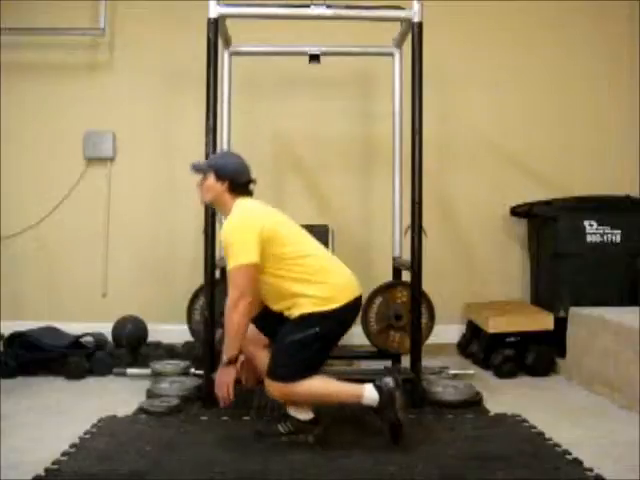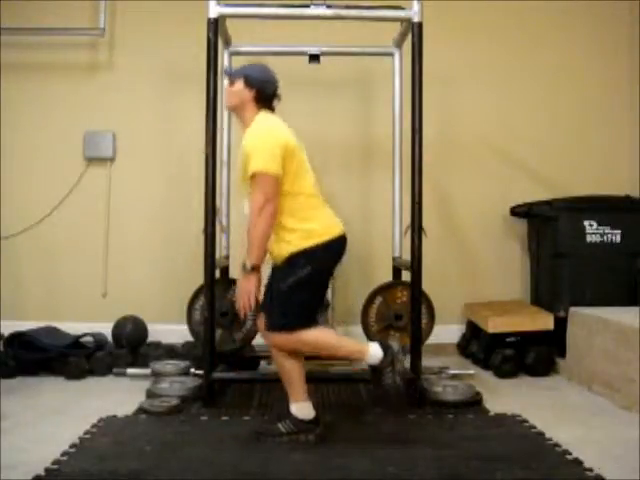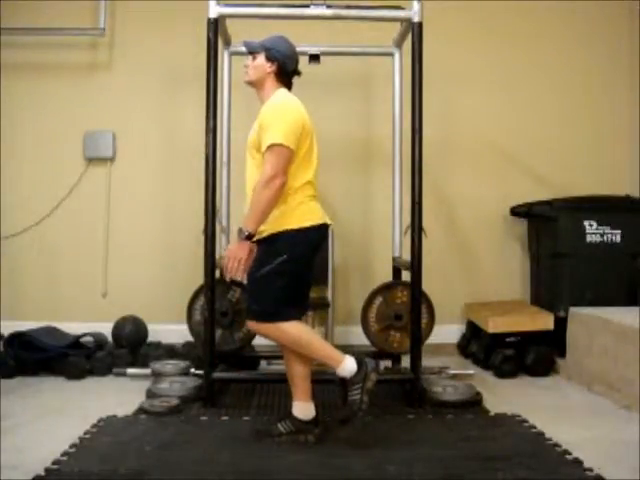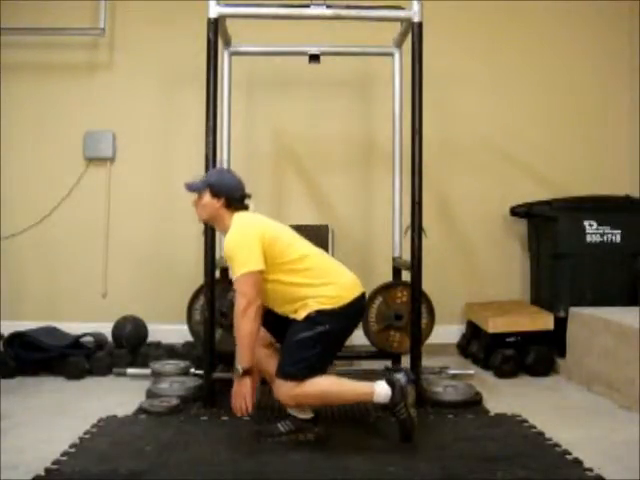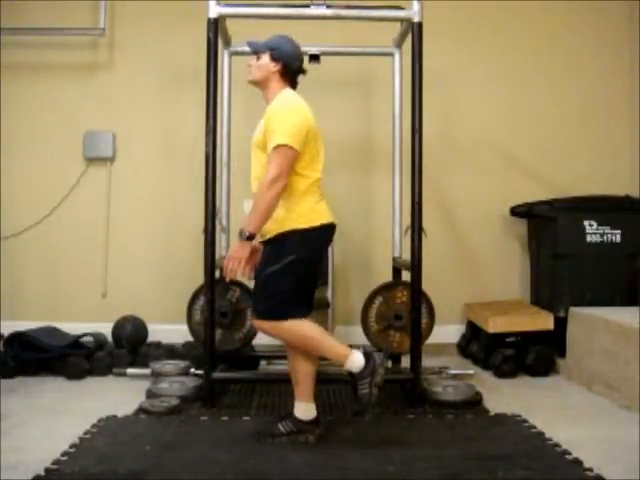
dt=1s
person 1, frame 1
left shoulder: (237, 225)
right shoulder: (249, 213)
left elbow: (239, 299)
right elbow: (258, 287)
left wrist: (228, 362)
right wrist: (249, 353)
left hip: (327, 301)
right hip: (324, 293)
left knee: (280, 385)
right knee: (250, 337)
left ankle: (377, 394)
right ankle: (301, 418)
person 1, frame 2
left shoulder: (261, 134)
right shoulder: (265, 131)
left elbow: (264, 208)
right elbow: (269, 206)
left wrist: (250, 269)
right wrist: (256, 264)
left hip: (310, 243)
right hip: (305, 241)
left knee: (283, 332)
right knee: (277, 328)
left ankle: (377, 355)
right ankle: (302, 417)
person 1, frame 3
left shoulder: (280, 108)
right shoulder: (276, 109)
left elbow: (273, 179)
left wrist: (242, 237)
right wrist: (254, 240)
left hip: (291, 229)
right hip: (292, 228)
left knee: (263, 320)
right knee: (282, 322)
left ankle: (352, 369)
right ankle: (304, 417)
person 1, frame 4
left shoulder: (239, 236)
right shoulder: (247, 227)
left elbow: (247, 308)
right elbow: (254, 303)
left wrist: (242, 374)
right wrist: (248, 367)
left hip: (334, 302)
right hip: (322, 296)
left knee: (289, 390)
right knee: (254, 341)
left ankle: (388, 390)
right ankle: (302, 418)
person 1, frame 5
left shoulder: (286, 107)
right shoulder: (281, 109)
left elbow: (276, 179)
left wrist: (245, 236)
right wrist: (259, 239)
left hip: (298, 229)
right hip: (295, 228)
left knee: (270, 319)
right knee: (290, 322)
left ankle: (360, 362)
right ankle: (305, 417)
